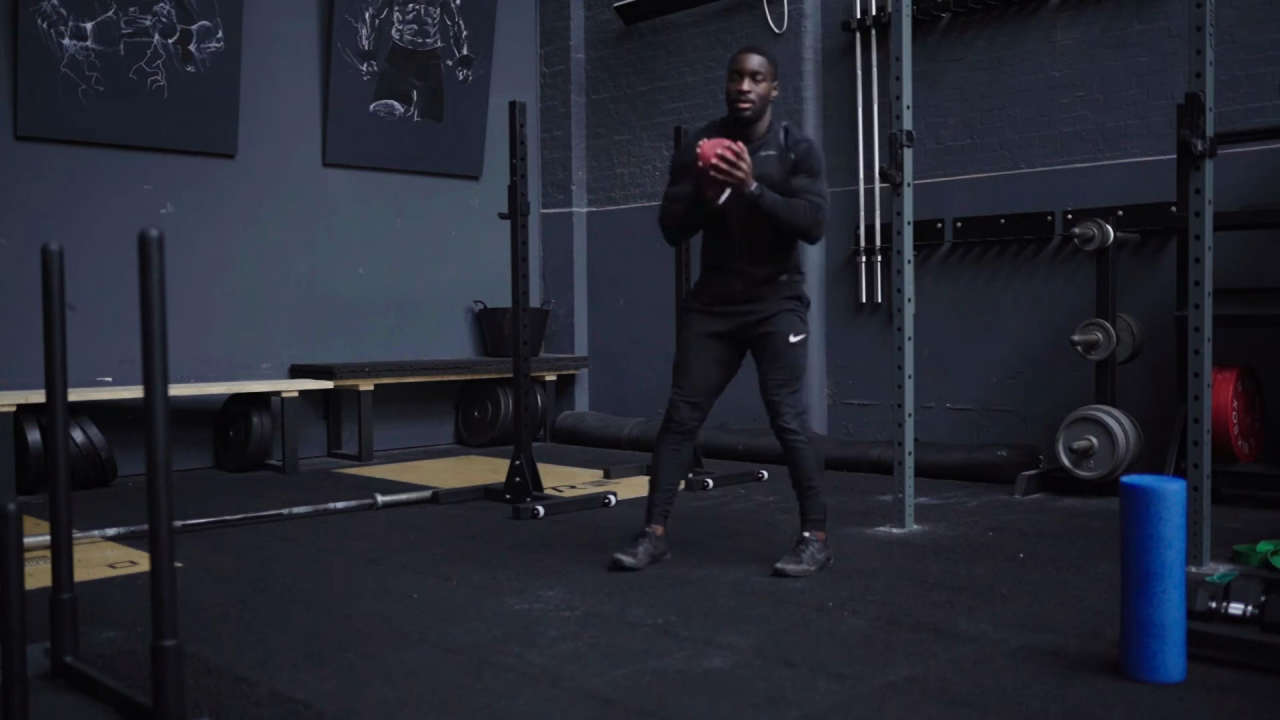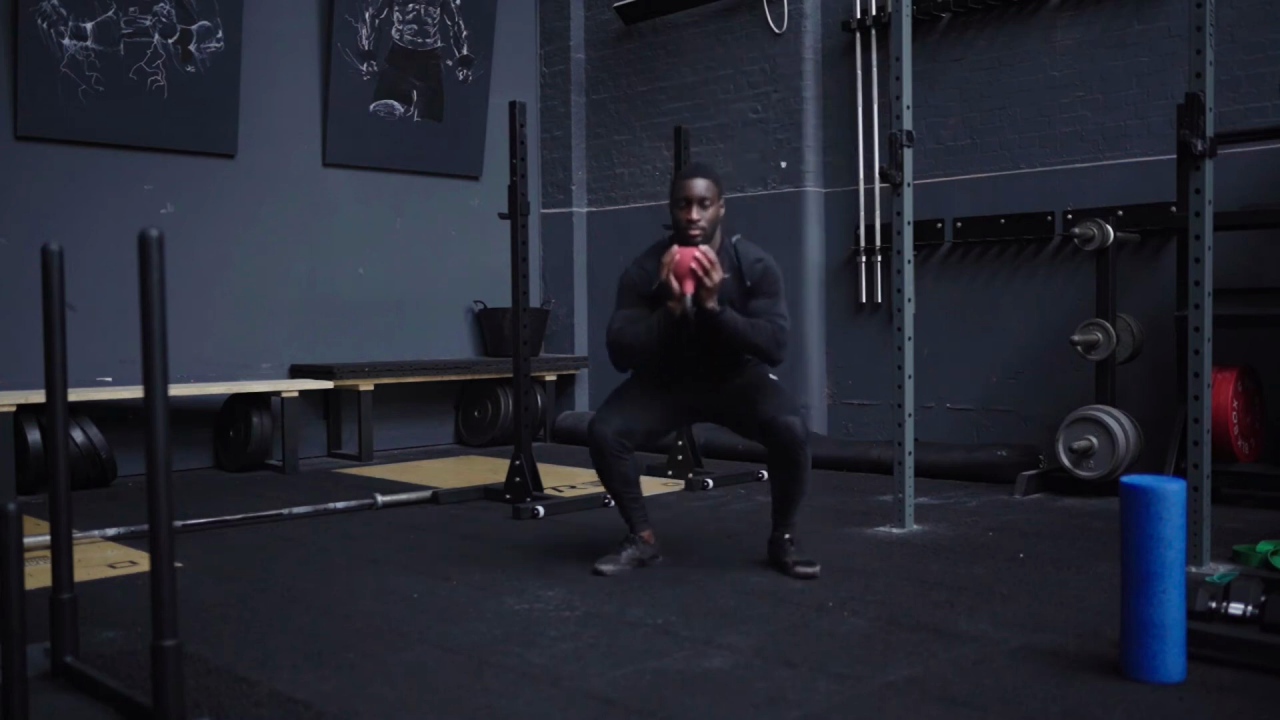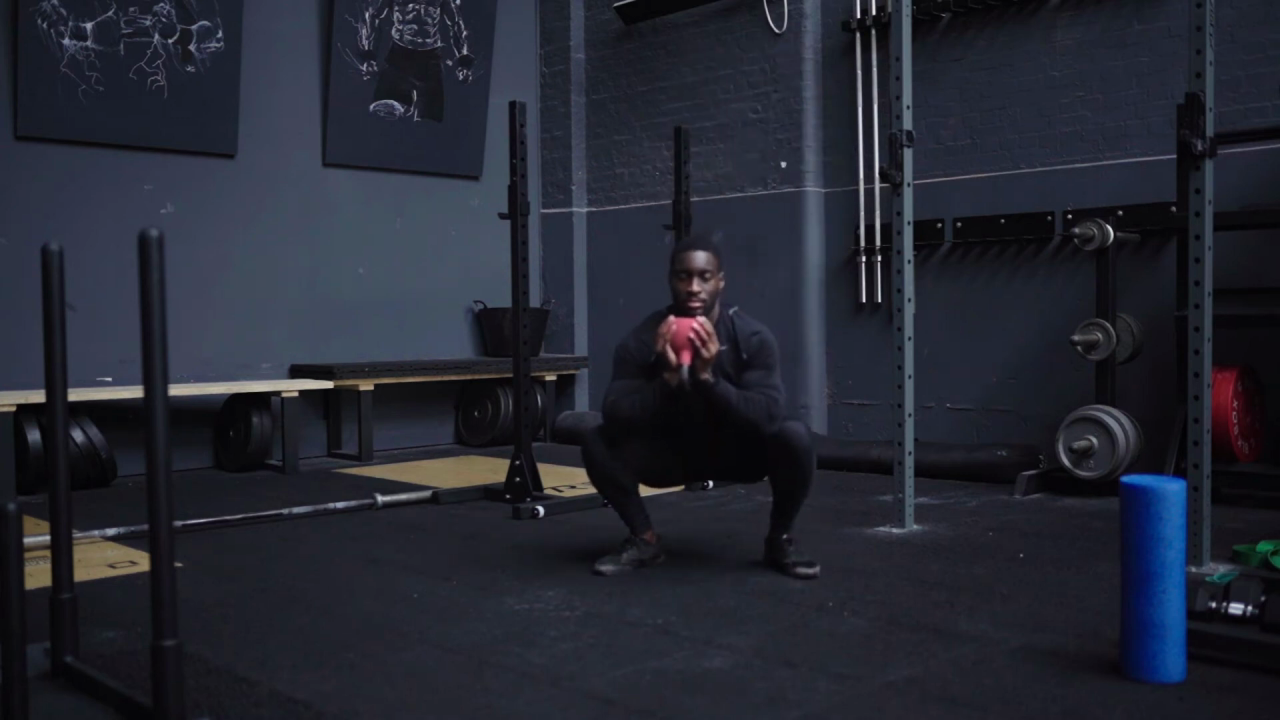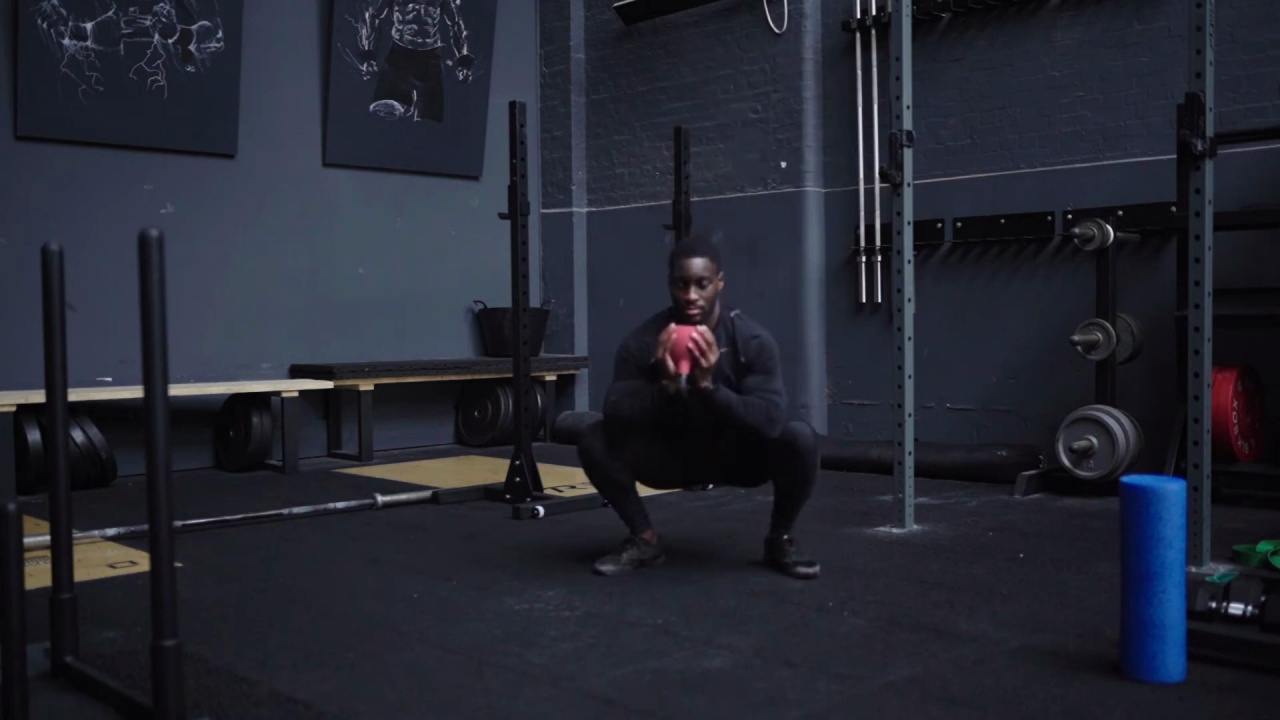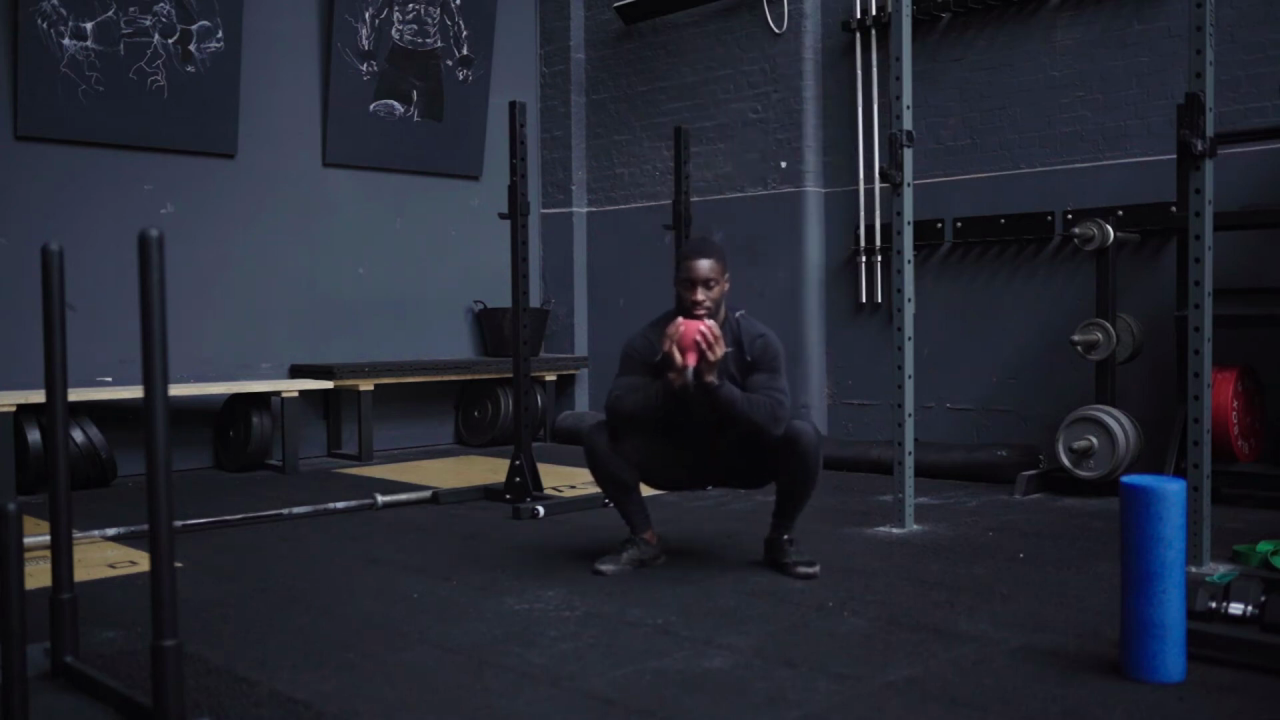
dt=1s
person 1, frame 1
left shoulder: (799, 150)
right shoulder: (696, 150)
left elbow: (812, 225)
right elbow: (671, 229)
left wrist: (752, 188)
right wrist: (701, 188)
left hip: (778, 304)
right hip: (713, 306)
left knee: (788, 419)
right knee: (681, 415)
left ankle: (814, 537)
right ankle: (655, 532)
person 1, frame 2
left shoulder: (755, 265)
right shoulder: (645, 271)
left elbow: (775, 346)
right elbow: (620, 352)
left wrist: (715, 307)
right wrist: (670, 308)
left hip: (735, 381)
right hip: (666, 382)
left knee: (791, 430)
right knee: (604, 432)
left ankle: (782, 540)
right ankle: (642, 538)
person 1, frame 3
left shoulder: (752, 337)
right shoulder: (640, 341)
left elbow: (769, 418)
right elbow: (616, 419)
left wrist: (709, 379)
right wrist: (667, 380)
left hip: (735, 450)
right hip: (670, 452)
left knee: (794, 437)
right knee: (598, 444)
left ankle: (780, 541)
right ankle: (644, 539)
person 1, frame 4
left shoulder: (753, 340)
right shoulder: (641, 342)
left elbow: (771, 420)
right elbow: (616, 418)
left wrist: (708, 385)
right wrist: (665, 387)
left hip: (737, 455)
right hip: (672, 456)
left knee: (799, 438)
right knee: (595, 442)
left ankle: (780, 541)
right ankle: (644, 540)
person 1, frame 5
left shoulder: (757, 340)
right shoulder: (647, 341)
left elbow: (775, 419)
right elbow: (618, 414)
left wrist: (714, 380)
right wrist: (671, 379)
left hip: (740, 457)
right hip: (675, 458)
left knee: (803, 437)
right knee: (600, 438)
left ankle: (780, 541)
right ankle: (644, 540)
